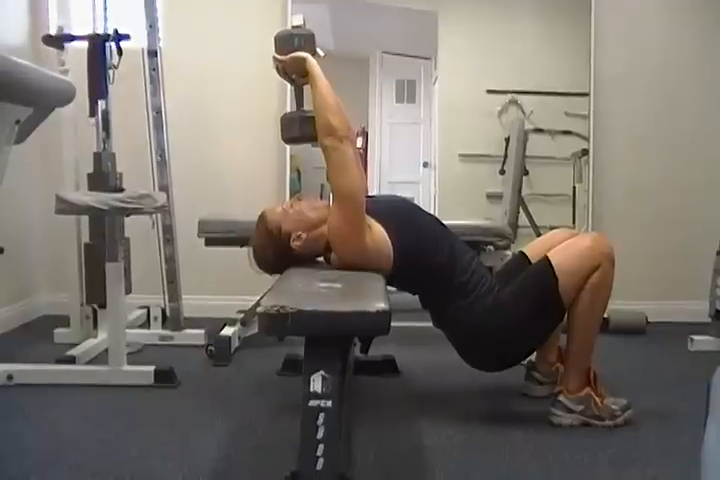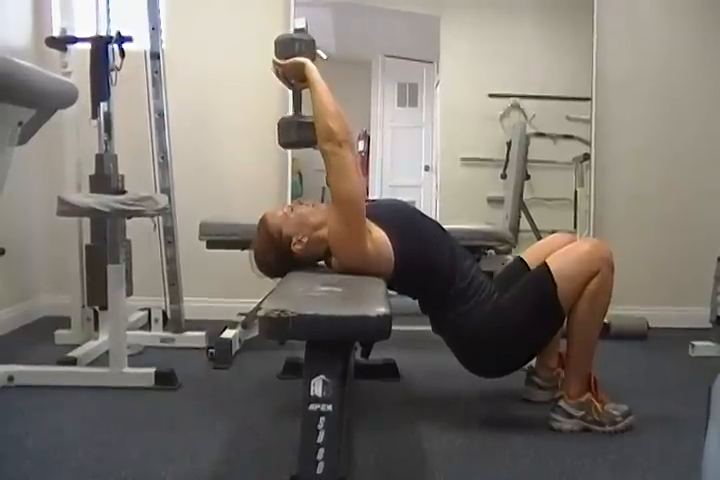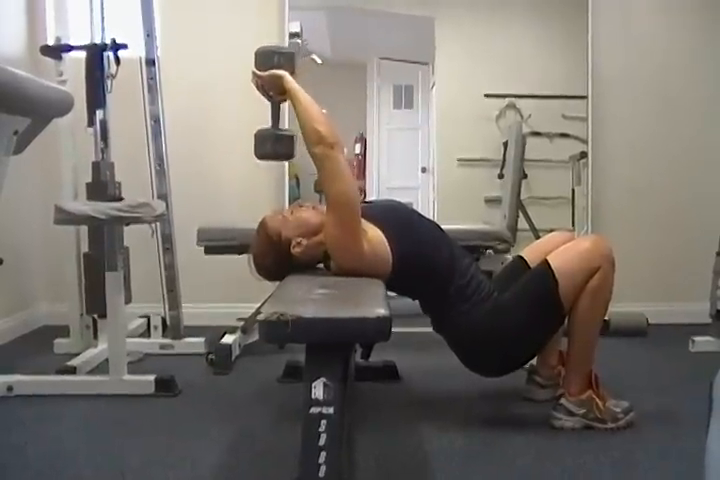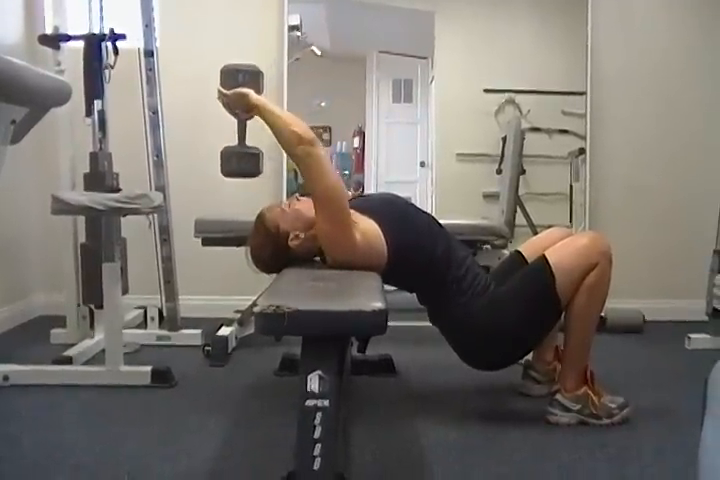
dt=0.7s
person 1, frame 1
left shoulder: (345, 235)
right shoulder: (347, 238)
left elbow: (339, 140)
right elbow: (337, 137)
left wrist: (310, 75)
right wrist: (311, 66)
left hip: (484, 300)
right hip: (491, 325)
left knee: (565, 239)
right knee: (597, 250)
left ankle: (546, 369)
right ankle: (575, 395)
person 1, frame 2
left shoulder: (345, 237)
right shoulder: (348, 242)
left elbow: (337, 148)
right elbow: (336, 142)
left wrist: (308, 79)
right wrist: (310, 71)
left hip: (483, 306)
right hip: (490, 332)
left knee: (564, 243)
right knee: (595, 256)
left ankle: (547, 374)
right ankle: (576, 401)
person 1, frame 3
left shoulder: (345, 243)
right shoulder: (346, 244)
left elbow: (327, 148)
right elbow: (325, 145)
left wrist: (289, 87)
right wrist: (289, 84)
left hip: (483, 306)
right hip: (490, 330)
left knee: (563, 241)
right knee: (596, 252)
left ankle: (547, 373)
right ankle: (577, 398)
person 1, frame 4
left shoulder: (340, 230)
right shoulder: (339, 240)
left elbow: (307, 149)
right elbow: (305, 145)
left wrist: (257, 105)
right wrist: (257, 103)
left hip: (479, 300)
right hip: (486, 324)
left knee: (559, 237)
right knee: (593, 249)
left ankle: (542, 368)
right ankle: (573, 393)
